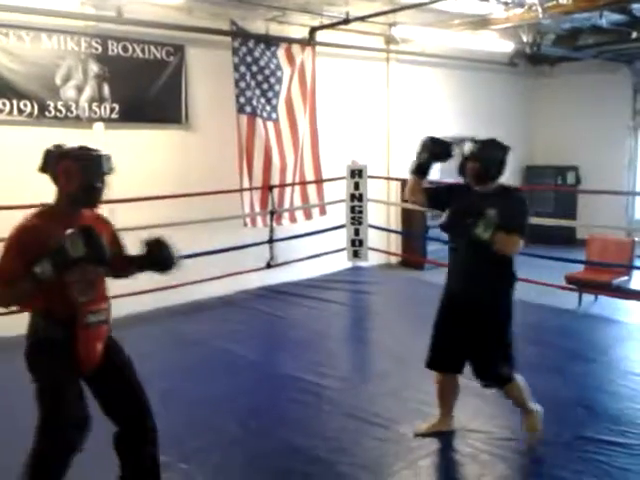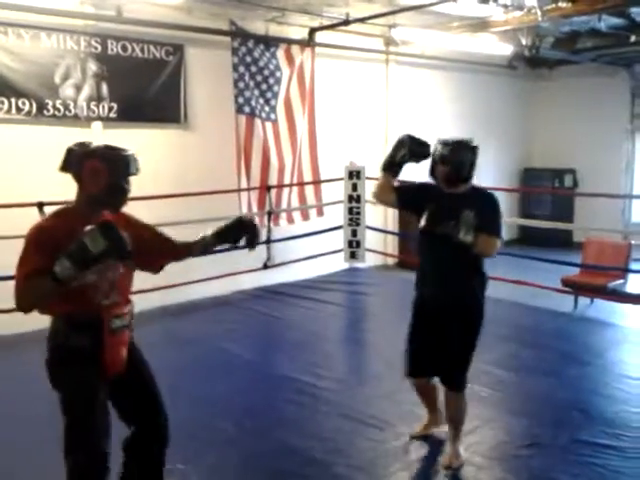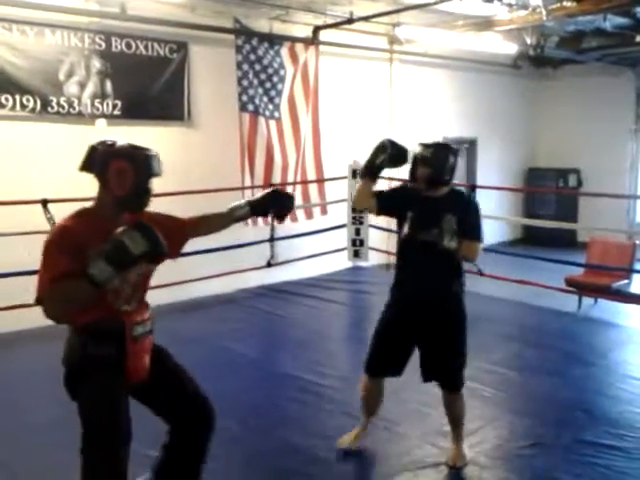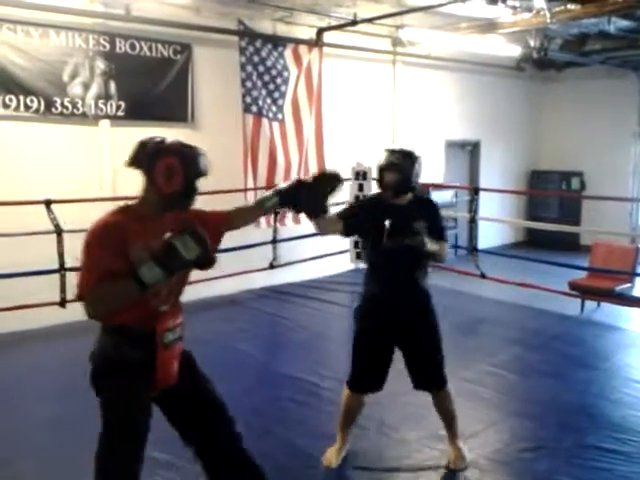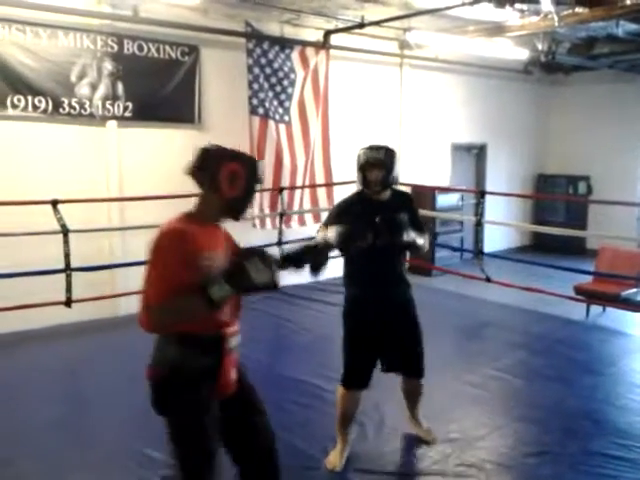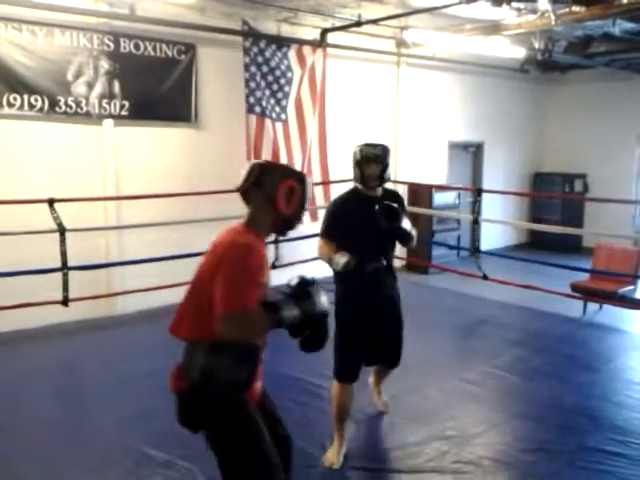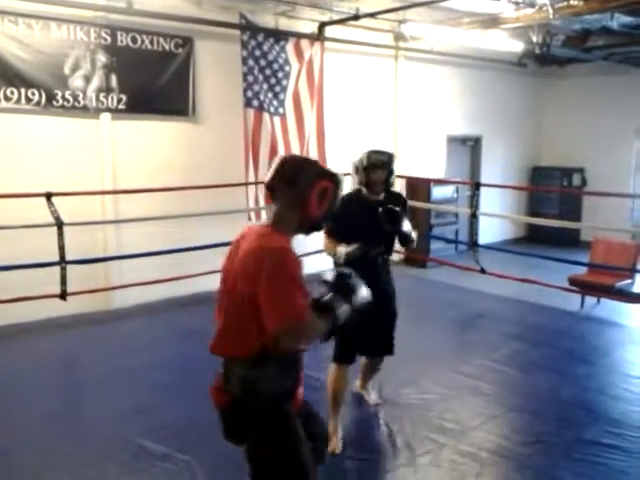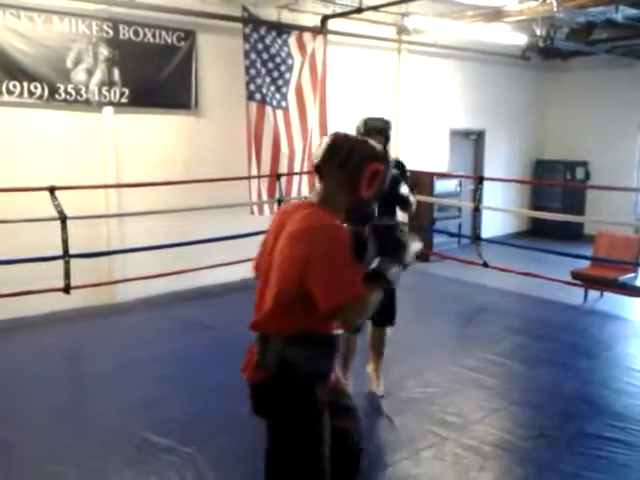
dt=0.2s
person 1, frame 1
left shoulder: (99, 225)
right shoulder: (31, 231)
left elbow: (117, 266)
left wrist: (148, 260)
right wrist: (52, 266)
left hip: (97, 338)
right hip: (55, 343)
left knee: (138, 419)
right knee: (67, 429)
person 1, frame 2
left shoulder: (121, 224)
right shoulder: (48, 231)
left elbow: (173, 251)
right elbow: (25, 300)
left wrist: (221, 236)
right wrist: (72, 264)
left hip: (119, 344)
right hip: (77, 350)
left knee: (153, 426)
right knee: (90, 445)
person 1, frame 3
left shoulder: (140, 223)
right shoulder: (68, 235)
left elbow: (197, 227)
right elbow: (54, 307)
left wrist: (252, 206)
right wrist: (108, 266)
left hip: (139, 347)
right hip: (96, 358)
left knee: (197, 414)
person 1, frame 4
left shoulder: (178, 220)
right shoulder: (110, 231)
left elbow: (231, 219)
right elbow: (97, 306)
left wrist: (285, 196)
right wrist: (155, 267)
left hip: (169, 353)
right hip: (125, 361)
left knee: (219, 433)
person 1, frame 5
left shoulder: (219, 235)
right shoulder: (179, 237)
right elbow: (163, 313)
right wrist: (230, 285)
left hip: (222, 366)
right hip: (185, 372)
left knee: (260, 448)
person 1, frame 6
left shoulder: (238, 240)
right shoulder: (244, 248)
right elbow: (232, 327)
left wrist: (285, 306)
right wrist: (290, 310)
left hip: (231, 377)
right hip: (217, 385)
left knee: (279, 449)
person 1, frame 7
left shoulder: (251, 239)
right shoulder: (275, 254)
right elbow: (294, 338)
left wrist: (314, 304)
right wrist: (339, 303)
left hip: (262, 384)
right hip: (261, 396)
left knee: (312, 438)
person 1, frame 8
left shoulder: (290, 213)
right shoulder: (326, 232)
left elbow: (262, 270)
right elbow: (351, 316)
right wrist: (390, 264)
left hip: (290, 362)
right hip: (293, 375)
left knee: (344, 428)
person 2, frame 1
left shoulder: (511, 200)
right shoulder: (457, 193)
left elbow: (511, 246)
right elbow: (412, 195)
left wrist: (475, 227)
right wrist: (422, 163)
left hip: (491, 297)
right hip: (456, 292)
left knee: (494, 371)
right knee: (443, 362)
left ankle: (530, 411)
right ankle: (445, 418)
person 2, frame 2
left shoulder: (483, 201)
right shoulder: (425, 193)
left elbow: (491, 247)
right elbow: (381, 195)
left wrist: (457, 231)
right wrist: (395, 161)
left hip: (464, 302)
right hip: (427, 297)
left knee: (453, 378)
right knee: (418, 369)
left ankle: (454, 442)
right ankle: (434, 417)
person 2, frame 3
left shoulder: (463, 204)
right shoulder: (405, 196)
left elbow: (472, 252)
right elbow: (361, 202)
left wrist: (440, 237)
right wrist: (373, 167)
left hip: (444, 304)
right hip: (405, 298)
left knee: (450, 380)
right knee: (376, 369)
left ankle: (458, 442)
right ankle: (363, 425)
person 2, frame 4
left shoulder: (426, 208)
right shoulder: (368, 207)
left elbow: (442, 252)
right elbow: (329, 226)
left wrist: (418, 241)
right wrist: (319, 213)
left hip: (416, 305)
right hip: (376, 305)
left knee: (435, 380)
right knee: (361, 382)
left ankle: (455, 443)
right ankle: (341, 441)
person 2, frame 5
left shoulder: (404, 202)
right shoulder: (350, 207)
left elbow: (422, 243)
right elbow: (322, 238)
left wrist: (408, 237)
right wrist: (332, 237)
left hip: (398, 296)
right hip: (361, 301)
left knee: (412, 368)
right knee: (354, 378)
left ankle: (414, 418)
right ankle: (342, 443)
person 2, frame 6
left shoulder: (393, 199)
right shoulder: (342, 205)
left elbow: (410, 241)
right elbow: (325, 249)
left wrist: (400, 224)
right wrist: (347, 263)
left hip: (386, 291)
right hip: (352, 296)
left knee: (389, 356)
right knee: (345, 372)
left ankle: (376, 386)
right ankle: (339, 440)
person 2, frame 7
left shoulder: (396, 202)
right shoulder: (346, 205)
left elbow: (410, 241)
right elbow: (329, 245)
left wrist: (402, 227)
right wrist: (353, 252)
left hip: (382, 286)
left knee: (379, 348)
right knee: (343, 356)
left ankle: (364, 385)
right ankle: (334, 425)
person 2, frame 8
left shoulder: (395, 169)
left elbow: (410, 208)
left wrist: (399, 188)
right wrist: (355, 208)
left knee: (382, 320)
left ankle: (375, 368)
right ankle: (343, 375)
